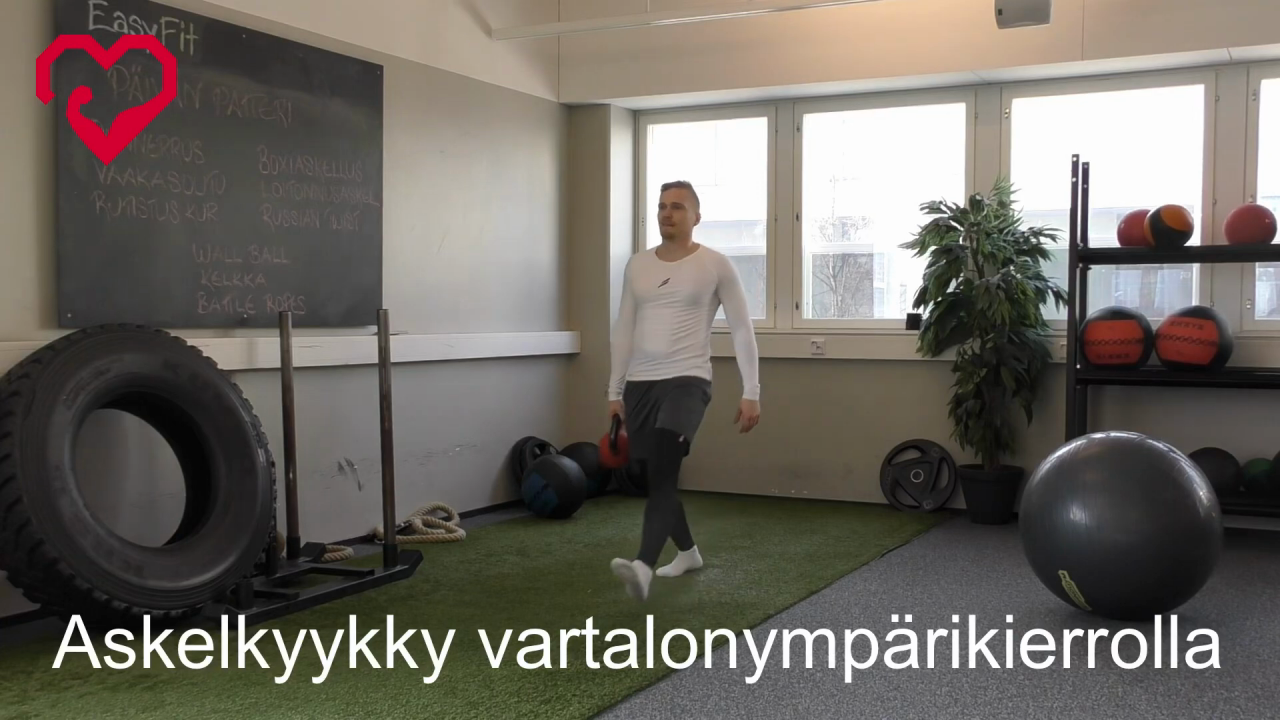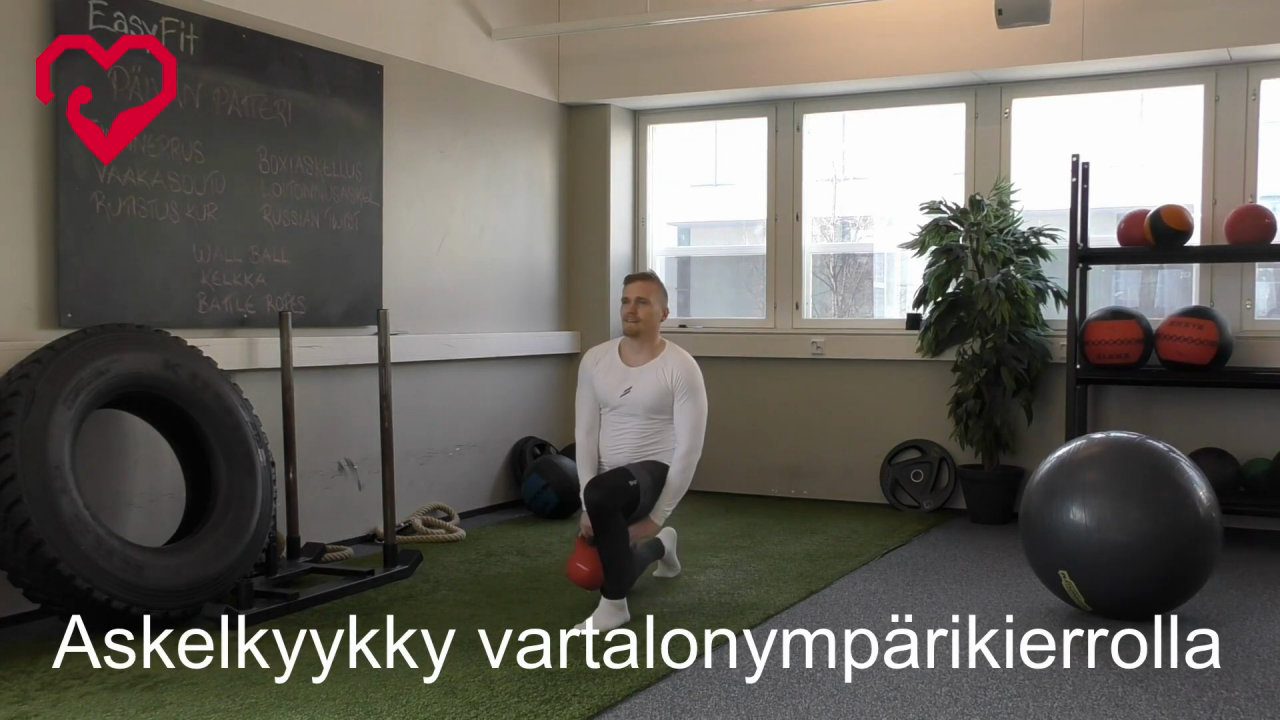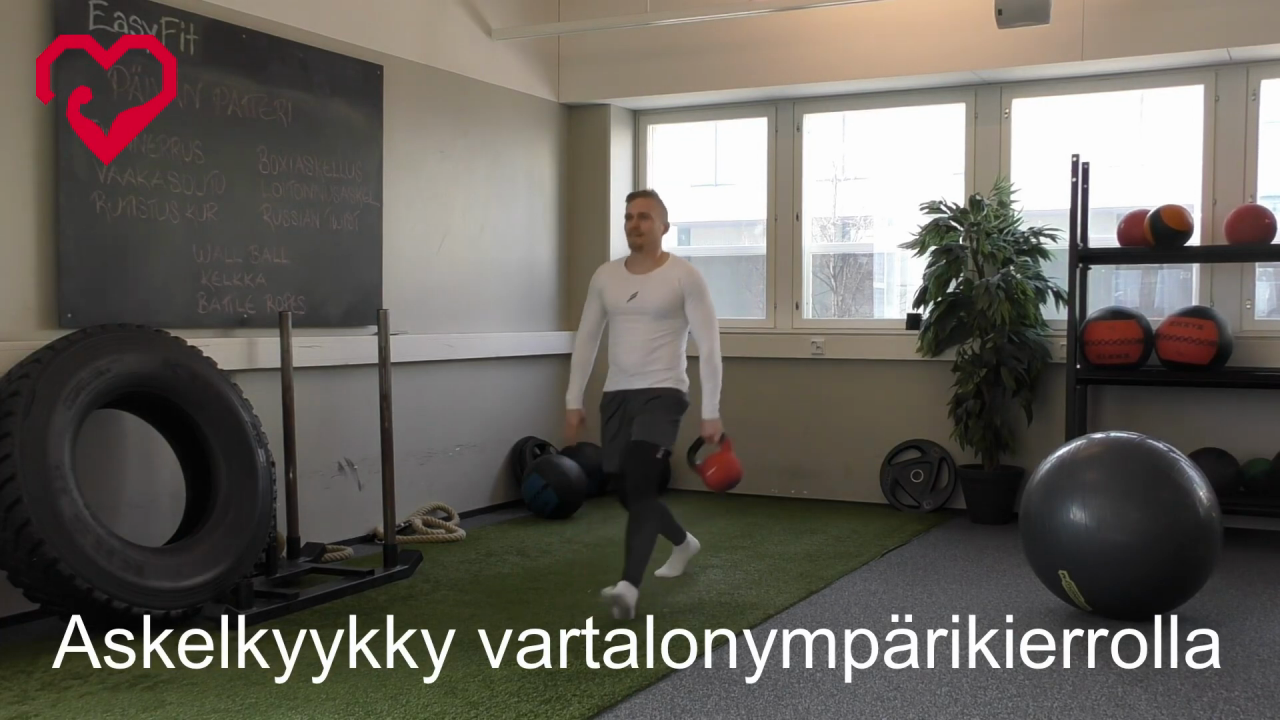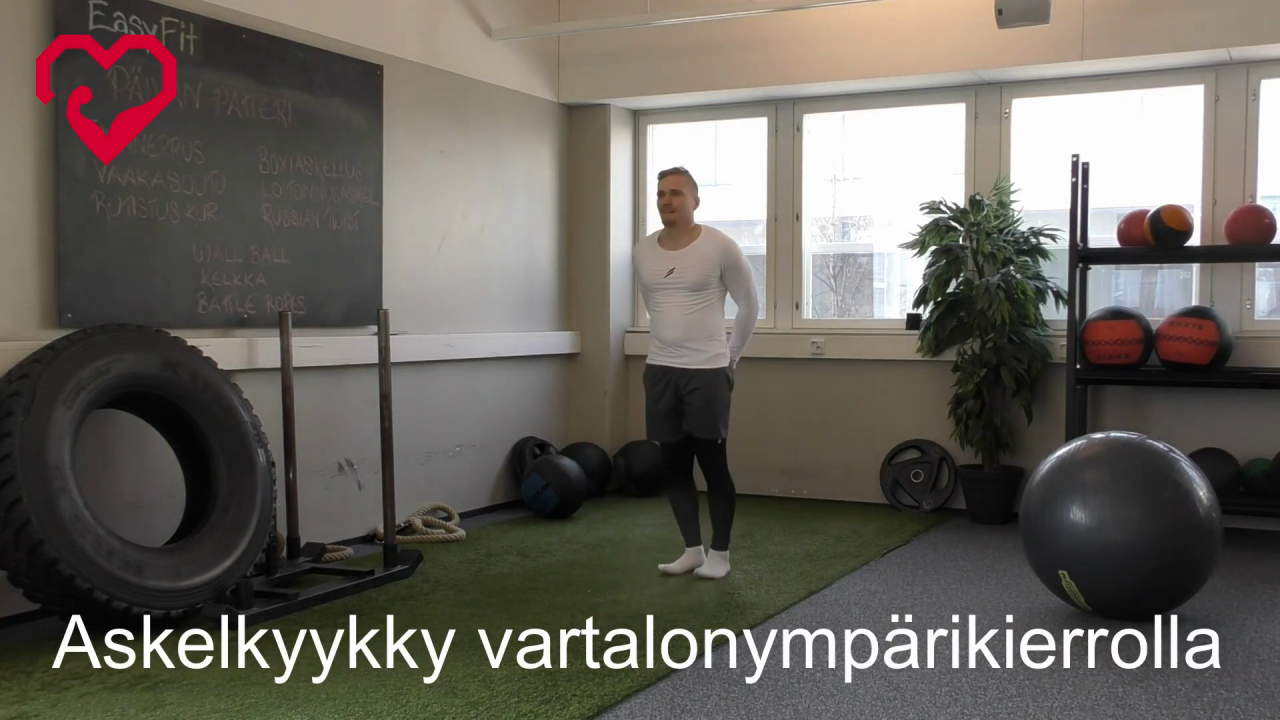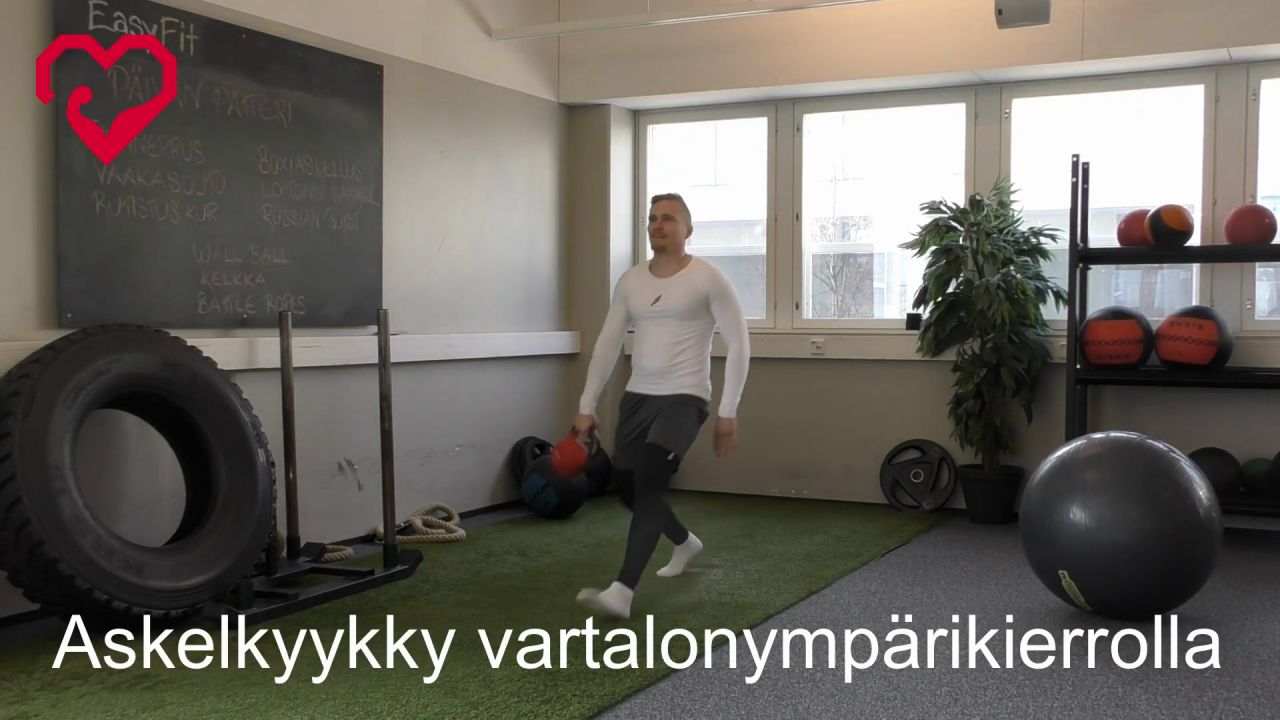
dt=0.7s
person 1, frame 1
left shoulder: (716, 265)
right shoulder: (637, 265)
left elbow: (742, 330)
right elbow: (624, 330)
left wrist: (751, 392)
right wrist: (615, 391)
left hip: (686, 381)
right hip: (640, 384)
left knee: (661, 471)
right knee: (655, 477)
left ankle: (643, 567)
right ankle: (688, 551)
person 1, frame 2
left shoulder: (681, 367)
right shoulder: (594, 360)
left elbow: (690, 447)
right elbow: (585, 432)
left wrist: (656, 516)
right wrist: (587, 506)
left hip: (654, 470)
right hip: (607, 476)
left knee: (602, 495)
left ankle: (613, 606)
right ankle: (661, 545)
person 1, frame 3
left shoulder: (684, 276)
right shoulder: (605, 276)
left elbow: (708, 346)
right elbow: (586, 340)
left wrist: (711, 412)
right wrist: (574, 402)
left hip: (663, 393)
right hip: (616, 394)
left knee: (638, 484)
right knee: (631, 493)
left ankle: (628, 588)
right ankle: (683, 543)
person 1, frame 4
left shoulder: (720, 247)
right shoulder: (643, 252)
left elbow: (749, 307)
left wrist: (730, 359)
left hip: (707, 372)
right hip: (660, 370)
left knee: (713, 465)
right knee: (674, 465)
left ankle: (720, 553)
right ankle: (693, 550)
person 1, frame 5
left shoulder: (708, 277)
right shoulder: (630, 280)
left elbow: (739, 345)
right elbow: (608, 343)
left wrist: (727, 413)
right wrist: (587, 406)
left hip: (684, 398)
right hip: (637, 397)
left knee: (648, 485)
right knee: (632, 493)
left ankle: (622, 591)
right ankle: (686, 542)
